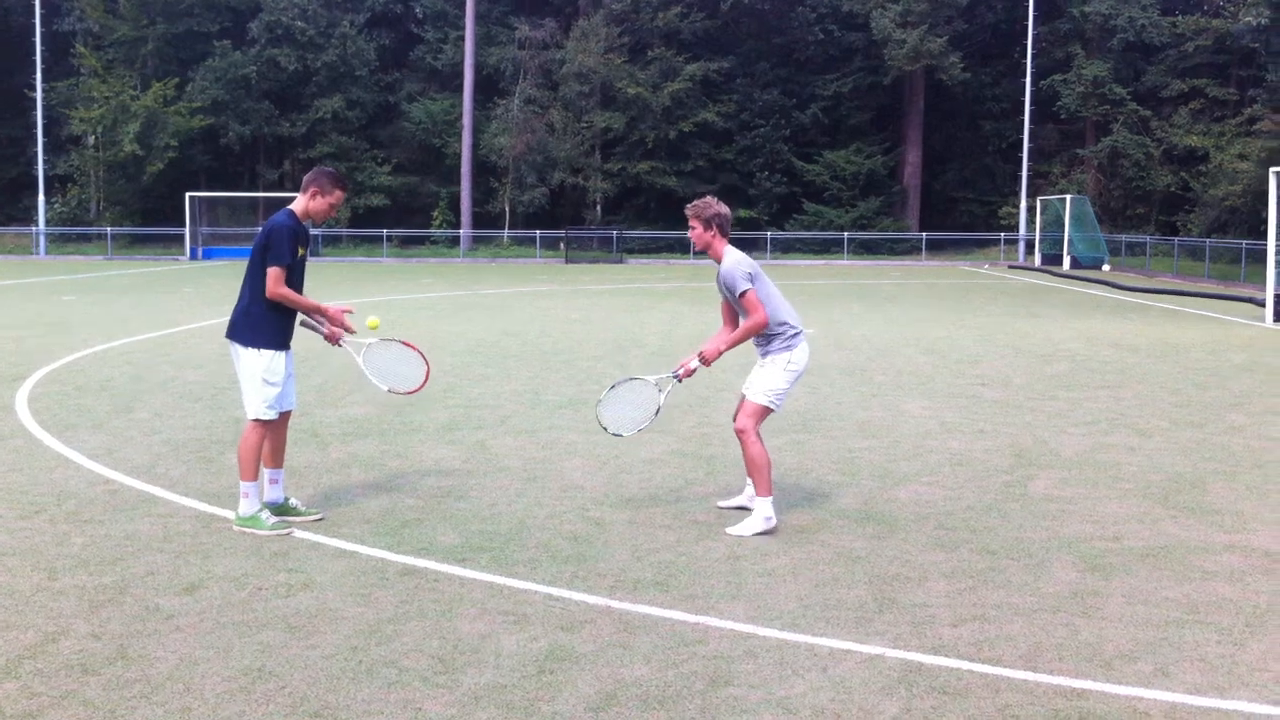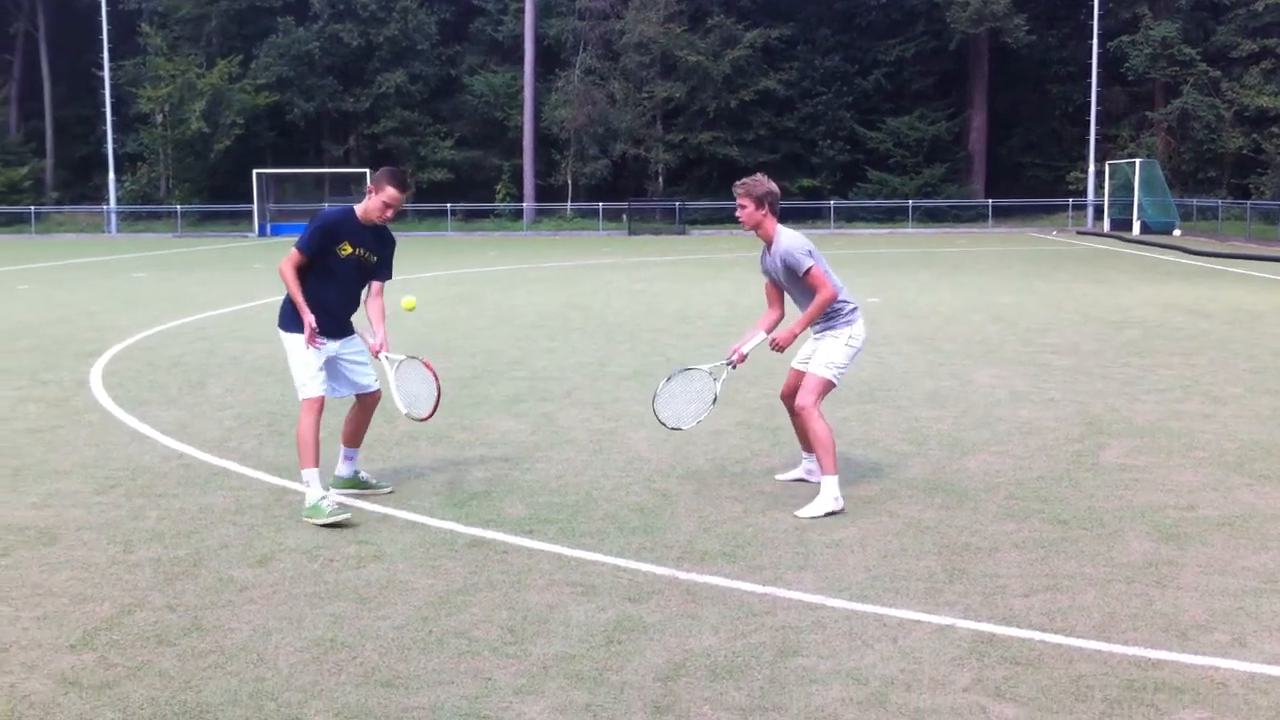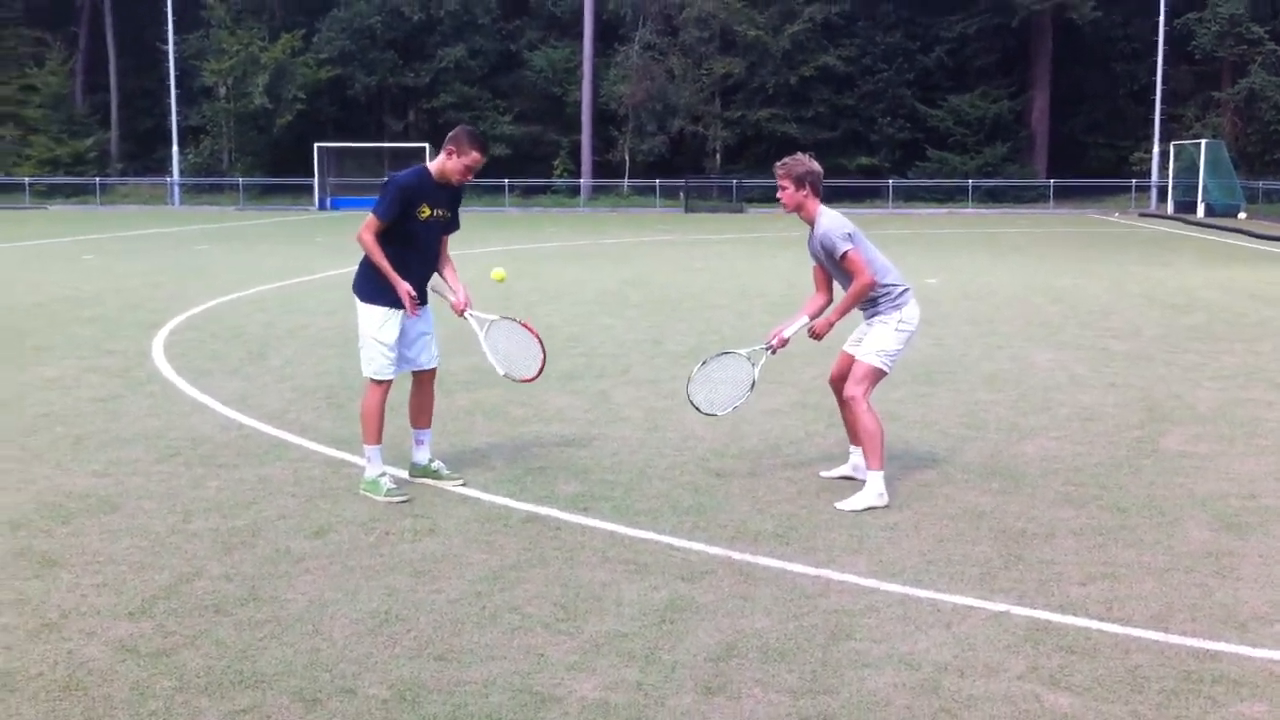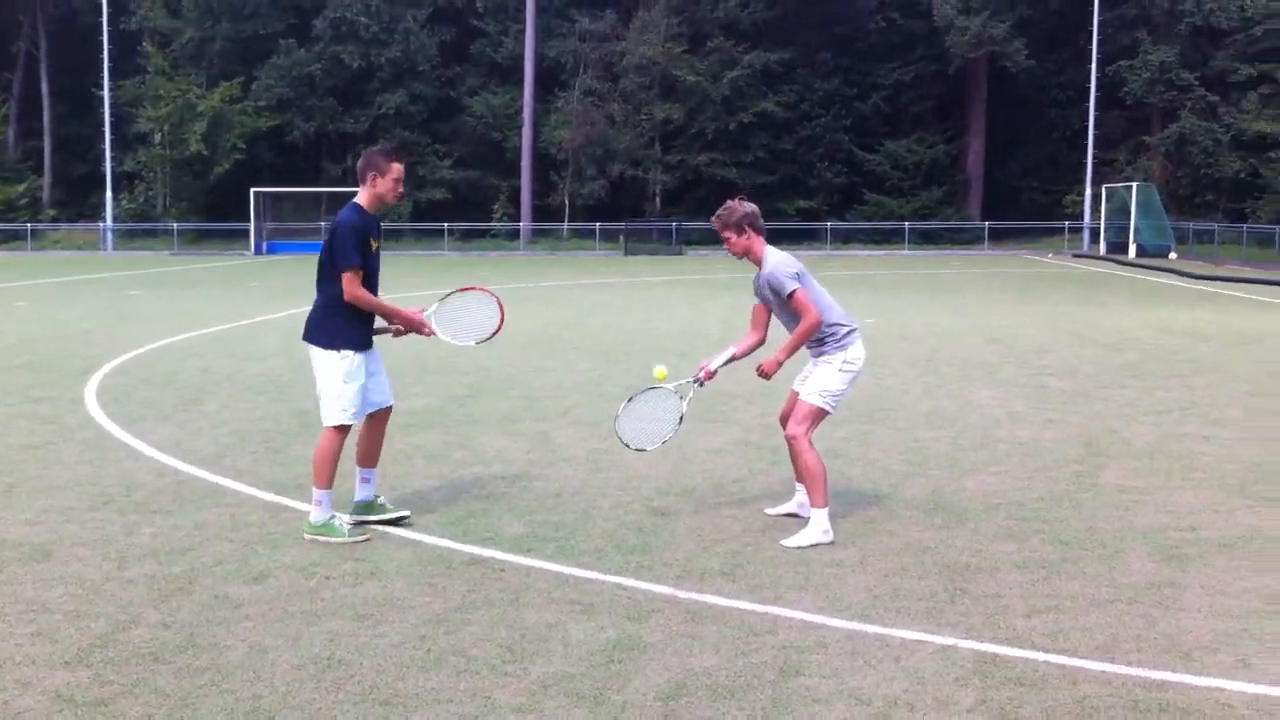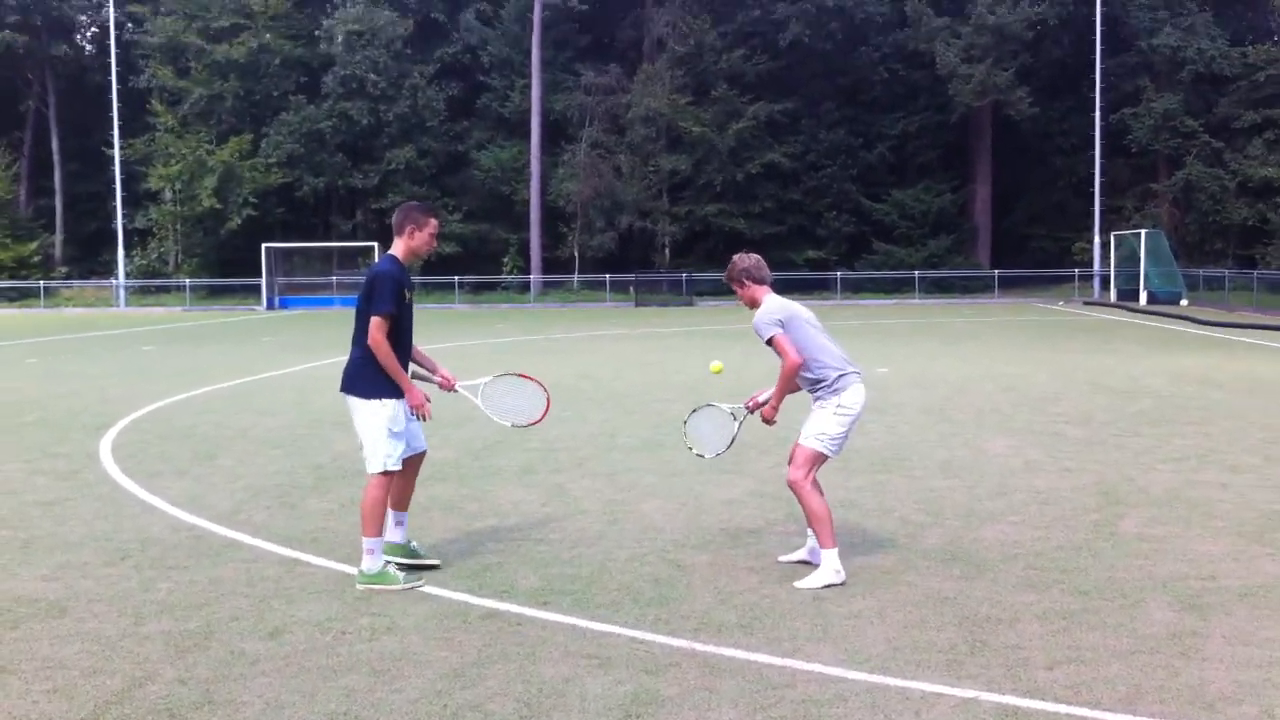
dt=1s
person 1, frame 1
left shoulder: (299, 230)
right shoulder: (282, 227)
right elbow: (275, 290)
left wrist: (324, 320)
right wrist: (325, 312)
left hip: (275, 339)
right hip: (256, 338)
left knee: (281, 416)
right knee: (261, 418)
left ankle: (274, 498)
right ankle: (247, 510)
person 1, frame 2
left shoulder: (384, 241)
right shoulder: (329, 222)
left elbow: (374, 295)
right elbow: (288, 266)
left wrist: (380, 333)
right wrist: (305, 313)
left hip: (342, 330)
right hip: (302, 327)
left knee: (370, 394)
right knee: (313, 401)
left ankle: (346, 472)
right ankle: (314, 497)
person 1, frame 3
left shoulder: (451, 194)
right shoulder: (405, 184)
right elbow: (365, 235)
left wrist: (458, 289)
right wrist: (397, 282)
left hip: (415, 298)
right hip: (380, 296)
left knee: (426, 372)
right knee: (380, 380)
left ankle: (421, 460)
right ankle: (373, 472)
person 1, frame 4
left shoulder: (370, 222)
right shoulder: (349, 223)
right elbow: (352, 292)
left wrist: (393, 319)
right wrist: (404, 316)
left hip: (359, 339)
right hip: (335, 340)
left knee: (380, 410)
right knee: (338, 424)
left ankle: (365, 499)
right ankle: (320, 518)
person 1, frame 5
left shoulder: (398, 273)
right shoulder: (386, 273)
right elbow: (376, 339)
left wrist: (435, 369)
right wrist: (410, 388)
left hip: (387, 389)
right hip: (372, 389)
left knee: (413, 454)
right knee: (383, 471)
left ankle: (396, 543)
right ankle: (371, 565)
person 2, frame 1
left shoulder: (732, 267)
right shoulder: (724, 270)
left elbow: (759, 319)
right elbow: (730, 327)
left wrist: (719, 349)
right wrist: (695, 359)
left hip: (786, 351)
right hip: (774, 352)
left knee: (745, 426)
right knee: (743, 420)
left ankle: (764, 511)
right ankle: (753, 492)
person 2, frame 2
left shoulder: (790, 245)
right shoulder: (767, 255)
left elbow: (829, 292)
right elbow: (775, 310)
left wrist: (793, 331)
right wrist: (747, 343)
left hip: (842, 328)
right hip: (822, 330)
left knee: (806, 403)
right knee: (790, 395)
left ankle: (831, 492)
right ankle: (811, 465)
person 2, frame 3
left shoulder: (828, 228)
right shoulder: (815, 235)
left elbow: (865, 279)
right elbow: (823, 295)
left wrist: (830, 320)
right wrist: (786, 328)
left hip: (894, 312)
right hip: (878, 314)
left knee: (855, 393)
right knee: (839, 380)
left ankle: (875, 487)
right ankle: (858, 461)
person 2, frame 4
left shoulder: (776, 268)
right shoulder: (762, 277)
left elbow: (813, 318)
right elbow: (757, 334)
left wrist: (779, 358)
right wrist: (717, 362)
left hip: (840, 352)
right hip: (825, 352)
left knee: (797, 432)
right knee: (788, 420)
left ankle: (820, 524)
right ankle: (803, 499)
person 2, frame 5
left shoulder: (764, 315)
right shoulder: (787, 307)
left elbow: (793, 361)
left wrist: (774, 404)
right wrist: (770, 395)
left hip: (837, 396)
right hip: (842, 391)
left knee: (798, 477)
right knee: (798, 466)
left ankle: (832, 565)
right ankle: (815, 547)
